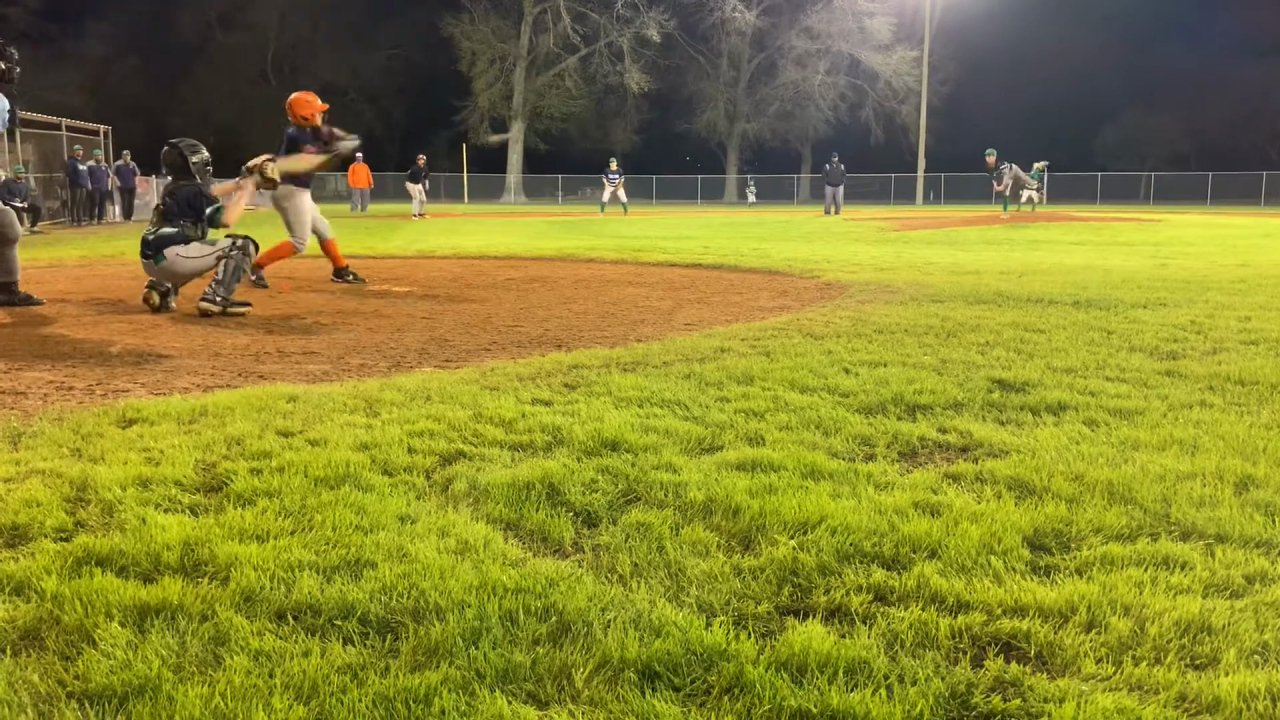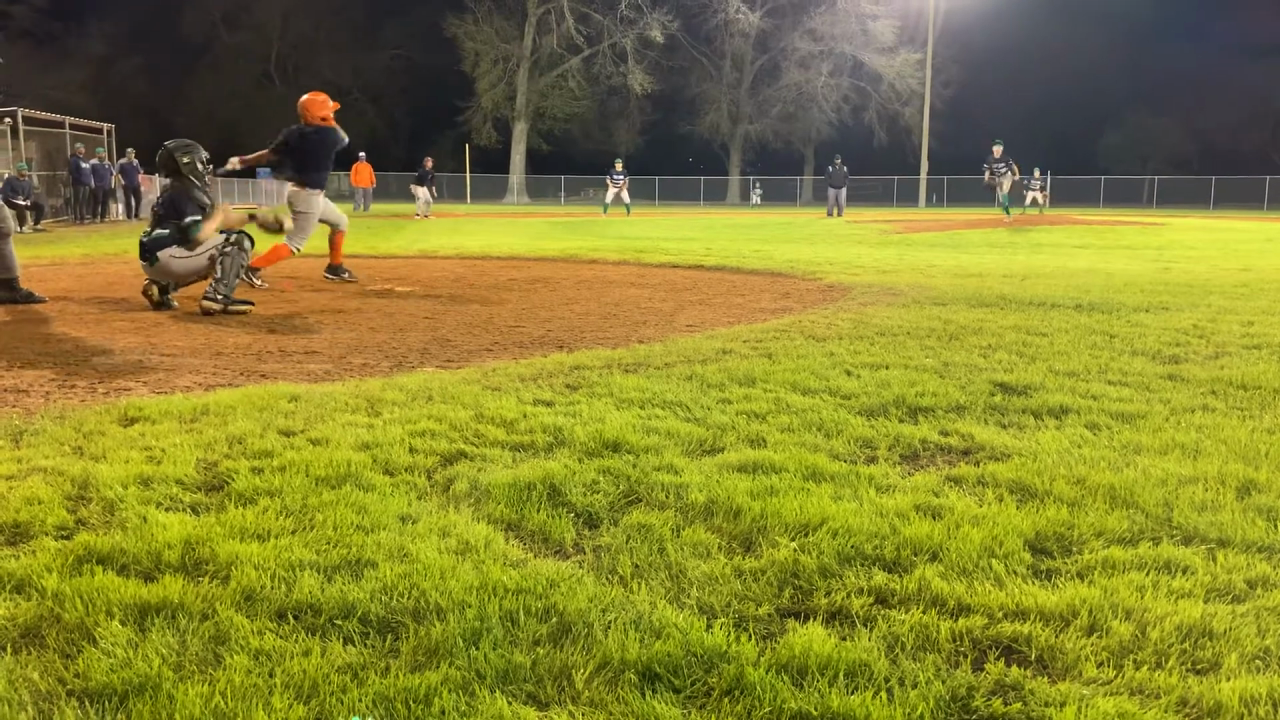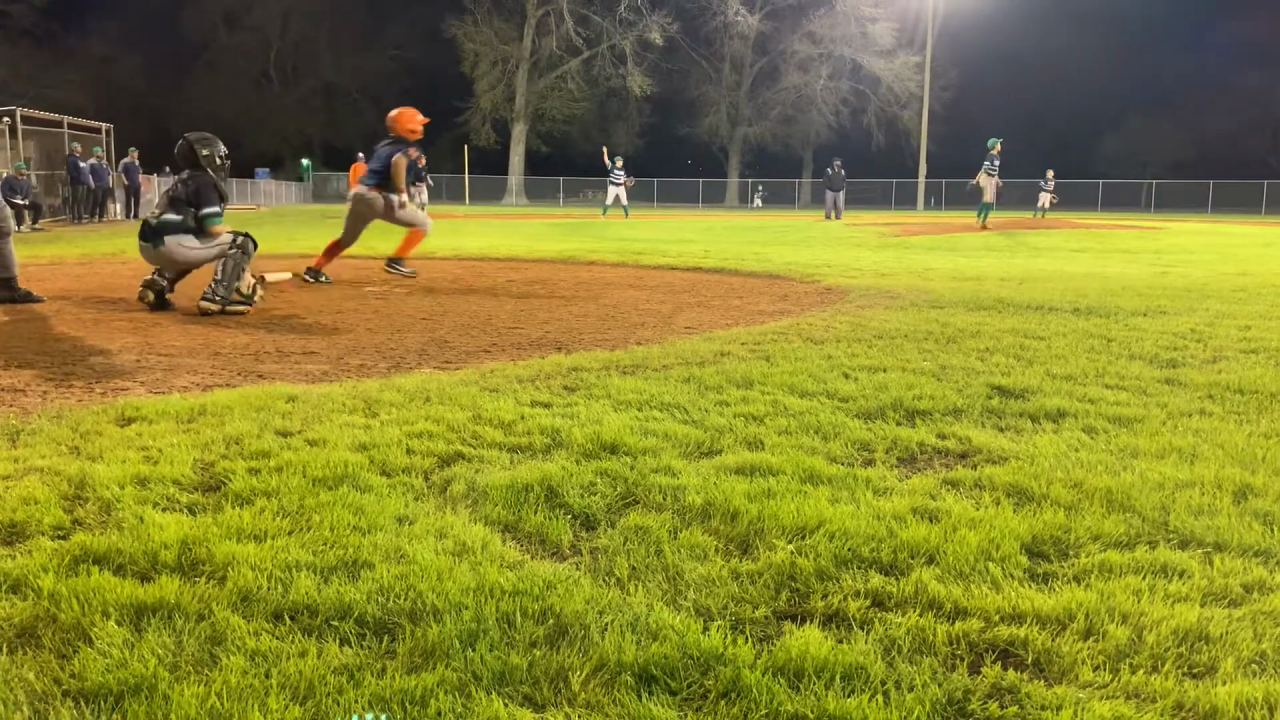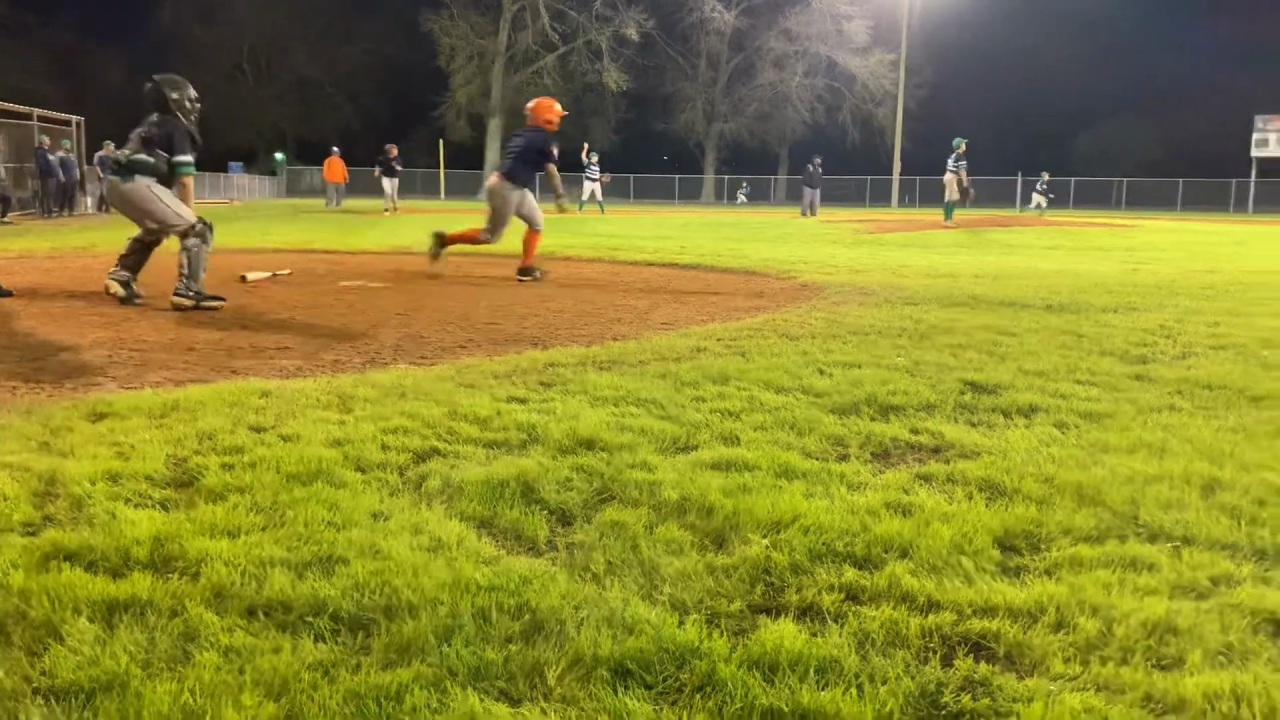
dt=0.4s
person 1, frame 1
left shoulder: (175, 188)
right shoulder: (193, 190)
left elbow: (210, 194)
right elbow: (225, 220)
left wrist: (241, 181)
right wrist: (244, 193)
left hip: (153, 259)
right hip: (168, 258)
right knee: (243, 246)
left ankle: (161, 289)
right ankle: (216, 298)
person 1, frame 2
left shoulder: (187, 188)
right shoulder: (185, 193)
left elbow: (218, 216)
right elbow: (199, 235)
left wrist: (248, 218)
right wrist: (218, 217)
left hip: (156, 260)
right hip: (165, 258)
left knee: (213, 262)
right knee: (239, 241)
left ankle: (161, 286)
right ankle: (218, 297)
person 1, frame 3
left shoulder: (188, 181)
right shoulder: (207, 183)
left elbow: (203, 228)
right elbow: (214, 228)
right wrist: (229, 230)
left hip: (151, 245)
right hip: (166, 243)
left knee: (198, 247)
right knee: (242, 243)
left ankle: (156, 287)
right ankle: (217, 297)
person 1, frame 4
left shoulder: (153, 123)
right shoulder: (179, 127)
right elbow: (185, 178)
right wrist: (190, 212)
left hip: (116, 183)
right hip: (138, 183)
left knee: (154, 228)
right knee: (195, 229)
left ankle: (121, 278)
right ankle: (188, 292)
person 2, frame 1
left shoulder: (313, 130)
right shoulder: (296, 135)
left elbow: (330, 133)
left wrist: (342, 139)
left hip: (299, 192)
right hip: (290, 192)
left knee: (324, 231)
right knee: (299, 243)
left ankle: (341, 271)
right ankle: (257, 267)
person 2, frame 2
left shoulder: (293, 133)
right shoulder: (331, 136)
left elbow: (269, 156)
right elbow: (344, 140)
left wrist: (241, 161)
right wrist: (331, 123)
left hip: (300, 190)
right hip: (309, 195)
left knee: (340, 222)
right knee: (294, 243)
left ankle: (335, 268)
right ankle: (253, 269)
person 2, frame 3
left shoulder: (385, 145)
right shoulder: (406, 148)
right elbow: (397, 161)
right wrist: (402, 193)
left hip: (358, 192)
right hip: (379, 198)
left knee: (347, 238)
right knee: (424, 224)
left ankle: (314, 270)
right ankle: (396, 260)
person 2, frame 4
left shoulder: (521, 134)
right shoulder: (546, 140)
right elbow: (551, 169)
right wrist: (560, 196)
left hip: (509, 187)
right hip: (507, 189)
left knee: (536, 224)
right knee: (490, 235)
left ankle: (526, 268)
right ankle: (445, 239)
